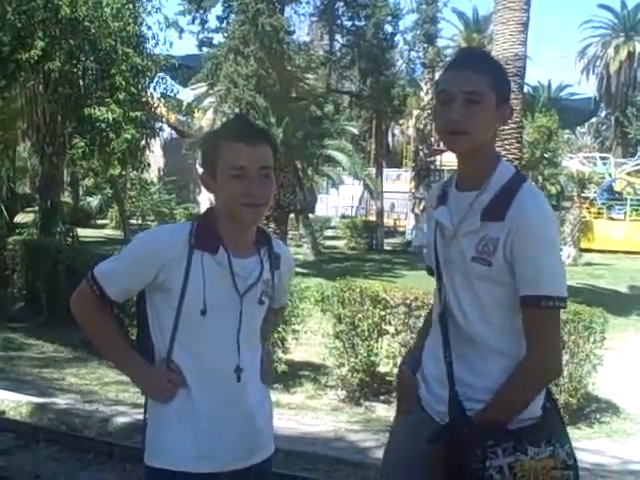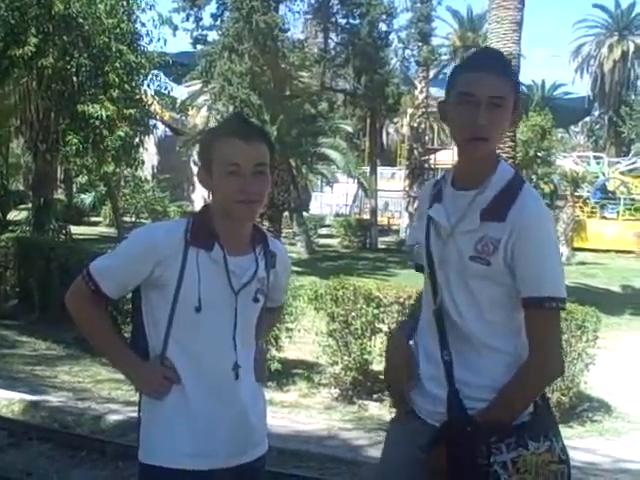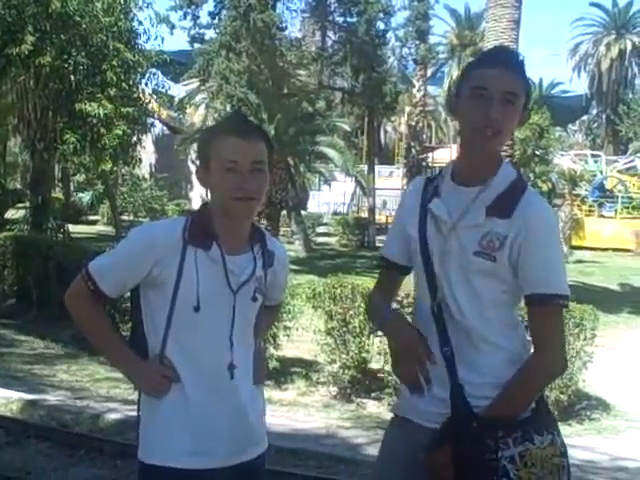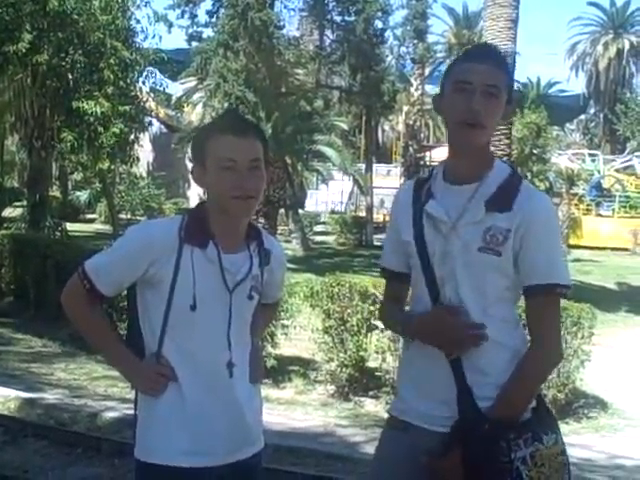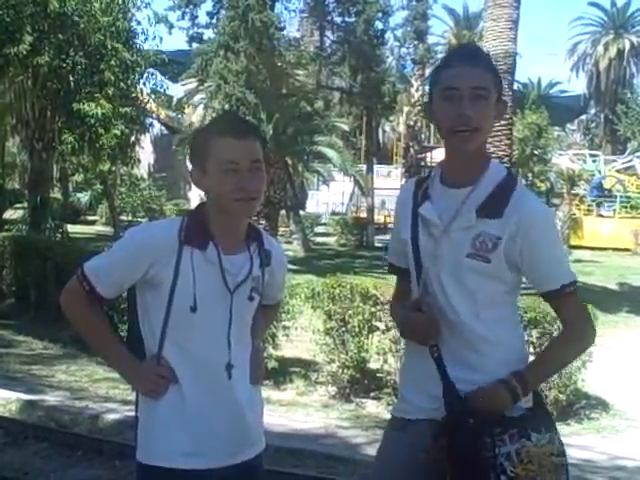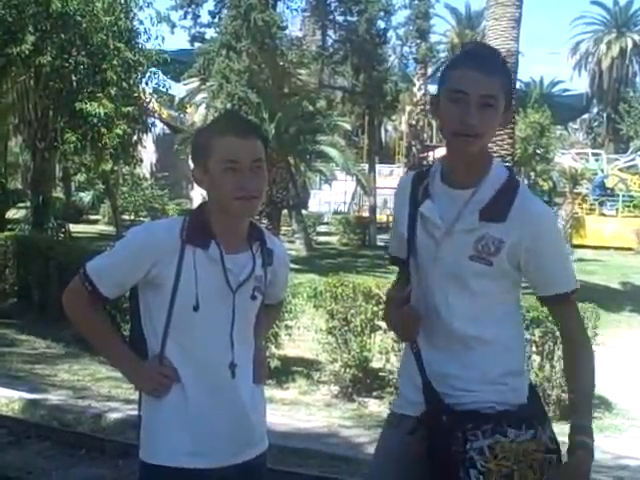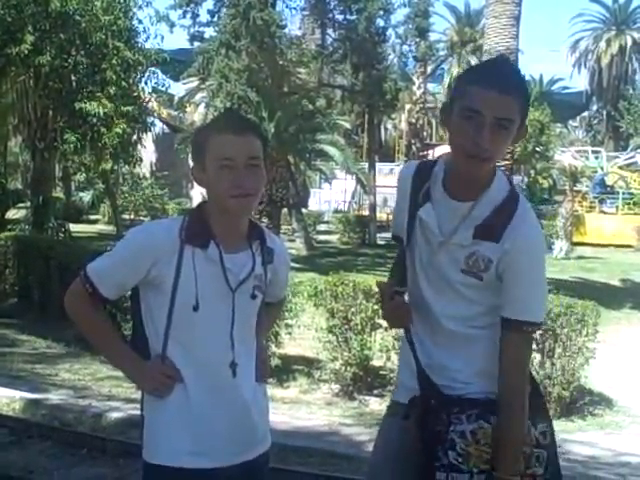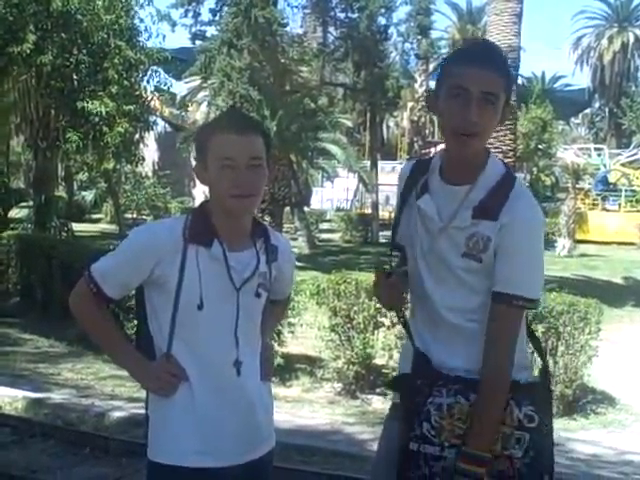
dt=0.3s
person 1, frame 1
left shoulder: (526, 210)
right shoulder: (439, 200)
left elbow: (546, 359)
left wrist: (476, 432)
right wrist: (411, 364)
left hip: (500, 426)
right hip: (429, 409)
person 1, frame 2
left shoulder: (525, 214)
right shoulder: (431, 199)
left elbow: (548, 360)
right wrist: (400, 337)
left hip: (494, 425)
right hip: (420, 412)
person 1, frame 3
left shoulder: (531, 214)
right shoulder: (419, 195)
left elbow: (551, 356)
right elbow: (380, 295)
right wrist: (395, 329)
left hip: (495, 424)
right hip: (416, 413)
person 1, frame 4
left shoulder: (529, 207)
right shoulder: (410, 199)
left elbow: (548, 345)
right wrist: (418, 325)
left hip: (497, 423)
right hip: (413, 417)
person 1, frame 5
left shoulder: (523, 210)
right shoulder: (411, 197)
left elbow: (579, 328)
left wrist: (514, 387)
right wrist: (406, 320)
left hip: (495, 418)
right hip: (415, 413)
person 1, frame 6
left shoulder: (527, 214)
right shoulder: (410, 191)
left elbow: (573, 332)
right wrist: (397, 304)
left hip: (493, 414)
right hip: (414, 405)
person 1, frame 7
left shoulder: (520, 232)
right shoulder: (412, 181)
left elbow: (515, 367)
right wrist: (392, 293)
left hip: (484, 408)
right hip: (413, 396)
person 1, frame 8
left shoulder: (517, 208)
right shoulder: (411, 179)
left elbow: (501, 344)
right wrist: (391, 284)
left hip: (490, 398)
right hip: (418, 387)
person 2, frame 1
left shoulder: (278, 258)
right shoulder: (163, 246)
right elbow: (85, 303)
left wrist: (261, 350)
right wrist: (141, 372)
left hip: (254, 448)
person 2, frame 2
left shoulder: (274, 257)
right shoulder: (158, 243)
right elbow: (81, 299)
left wrist: (254, 348)
right wrist: (134, 368)
left hip: (248, 446)
person 2, frame 3
left shoulder: (273, 255)
right shoulder: (157, 241)
right elbow: (80, 297)
left wrist: (254, 347)
right wrist: (133, 367)
left hip: (247, 445)
person 2, frame 4
left shoulder: (270, 254)
right shoulder: (153, 240)
right elbow: (76, 297)
left wrist: (251, 345)
right wrist: (130, 366)
left hip: (244, 444)
person 2, frame 5
left shoulder: (270, 254)
right shoulder: (153, 242)
right elbow: (76, 298)
left wrist: (253, 347)
right wrist: (130, 368)
left hip: (245, 446)
person 2, frame 6
left shoulder: (273, 254)
right shoulder: (155, 241)
right elbow: (77, 298)
left wrist: (255, 345)
right wrist: (132, 367)
left hip: (248, 445)
person 2, frame 7
left shoulder: (273, 252)
right shoulder: (154, 241)
right elbow: (79, 300)
left wrist: (257, 344)
right wrist: (135, 367)
left hip: (250, 444)
person 2, frame 8
left shoulder: (277, 250)
right shoulder: (158, 241)
right elbow: (84, 300)
left wrist: (262, 340)
right wrist: (138, 366)
left hip: (255, 442)
